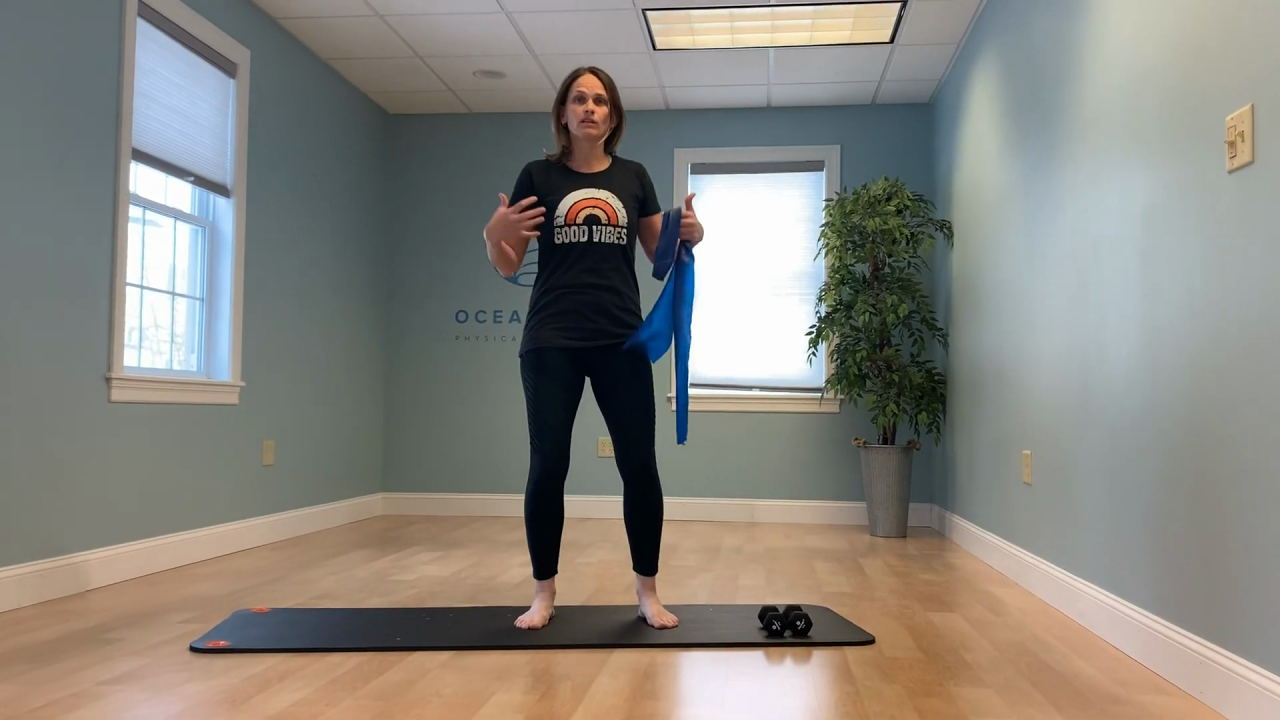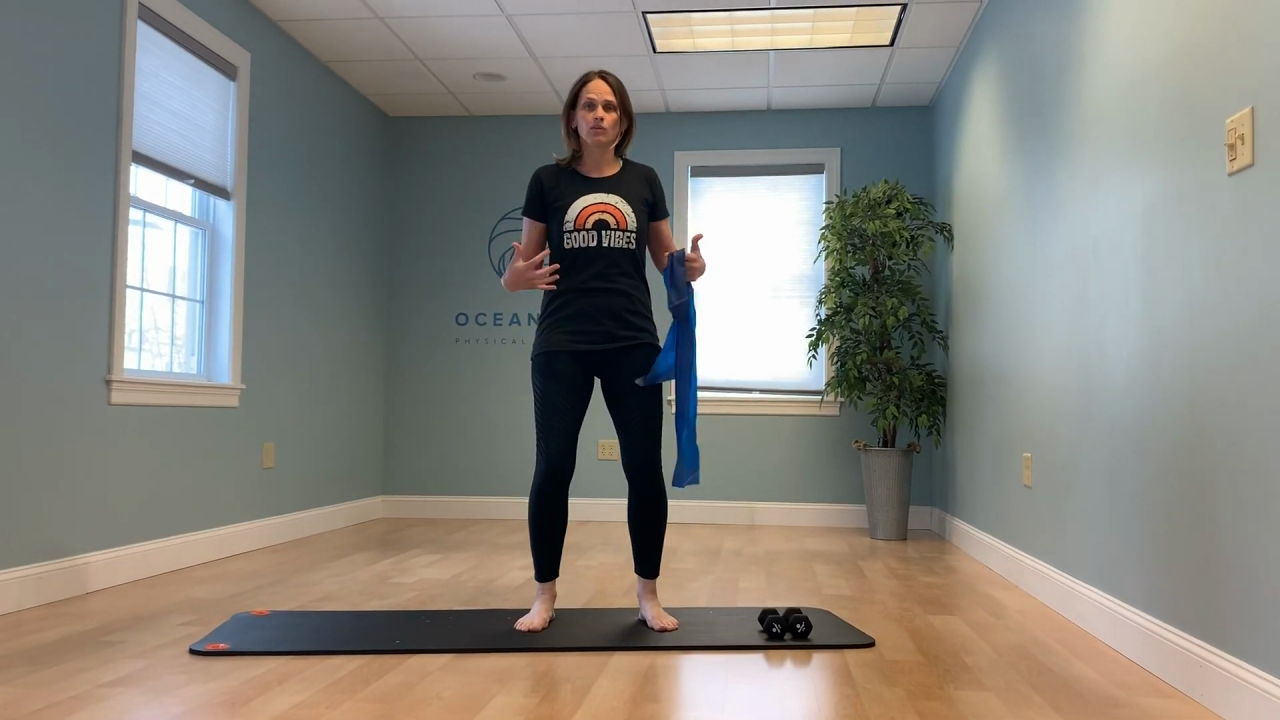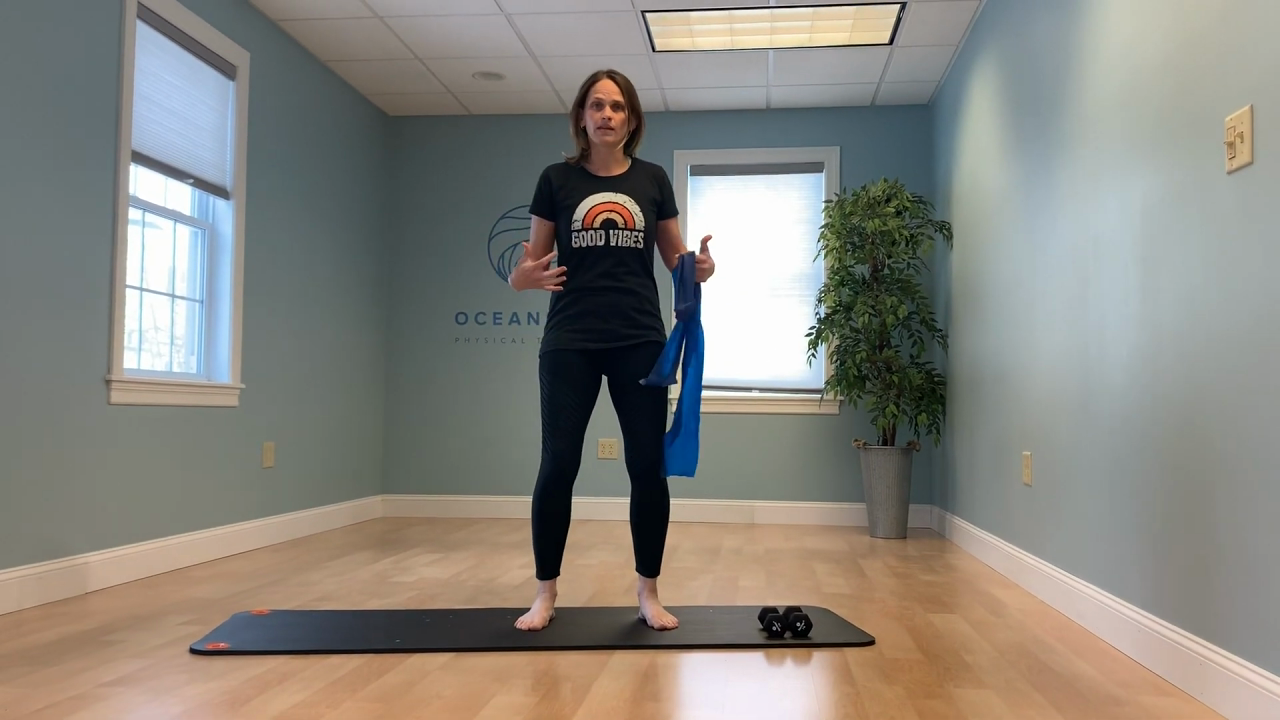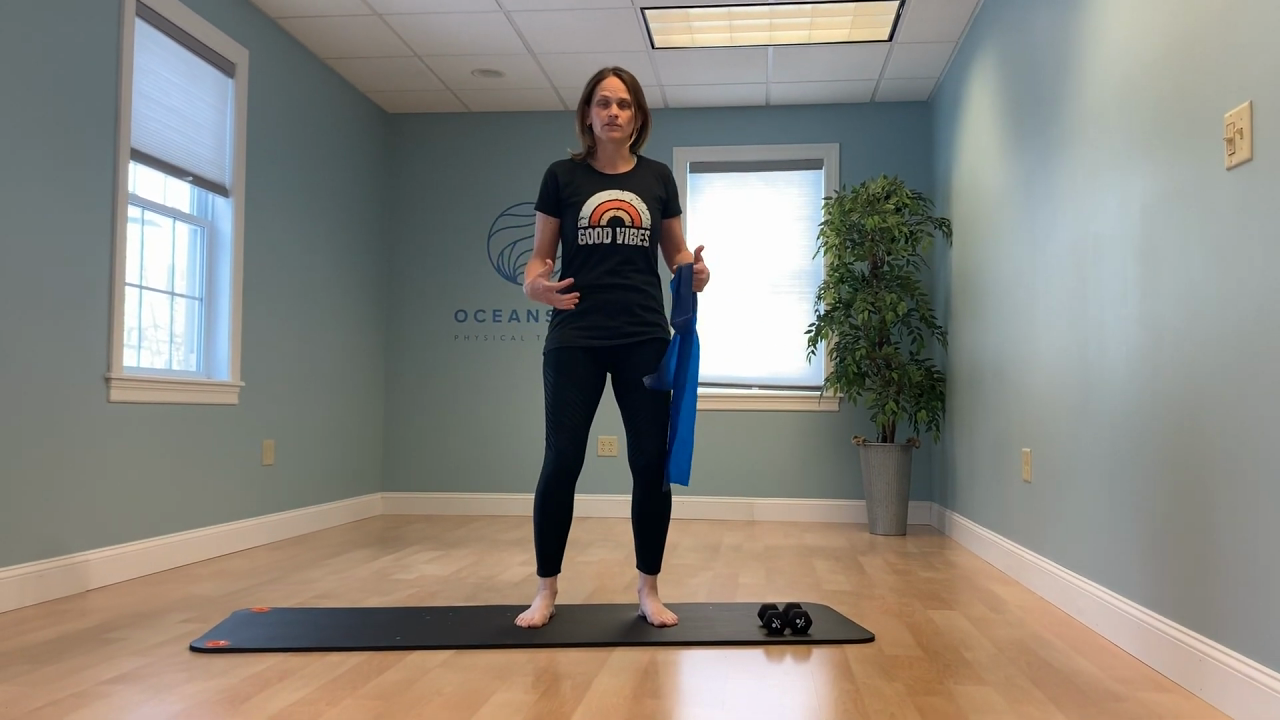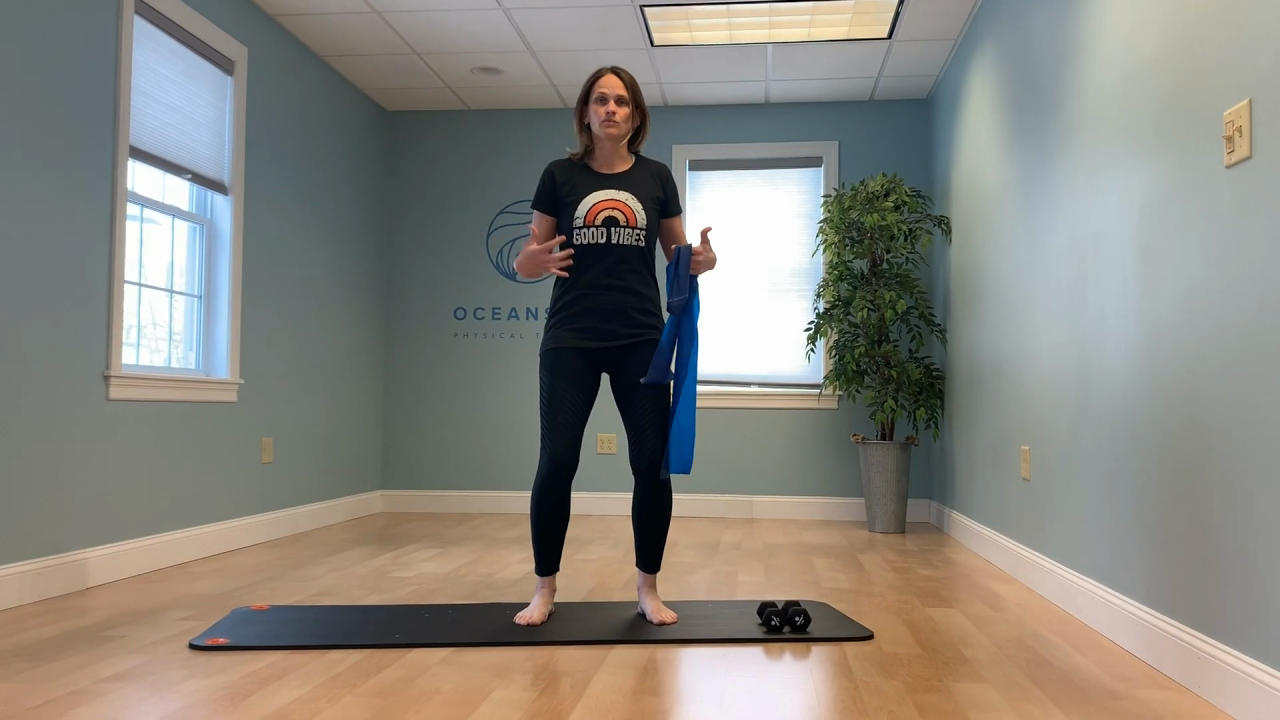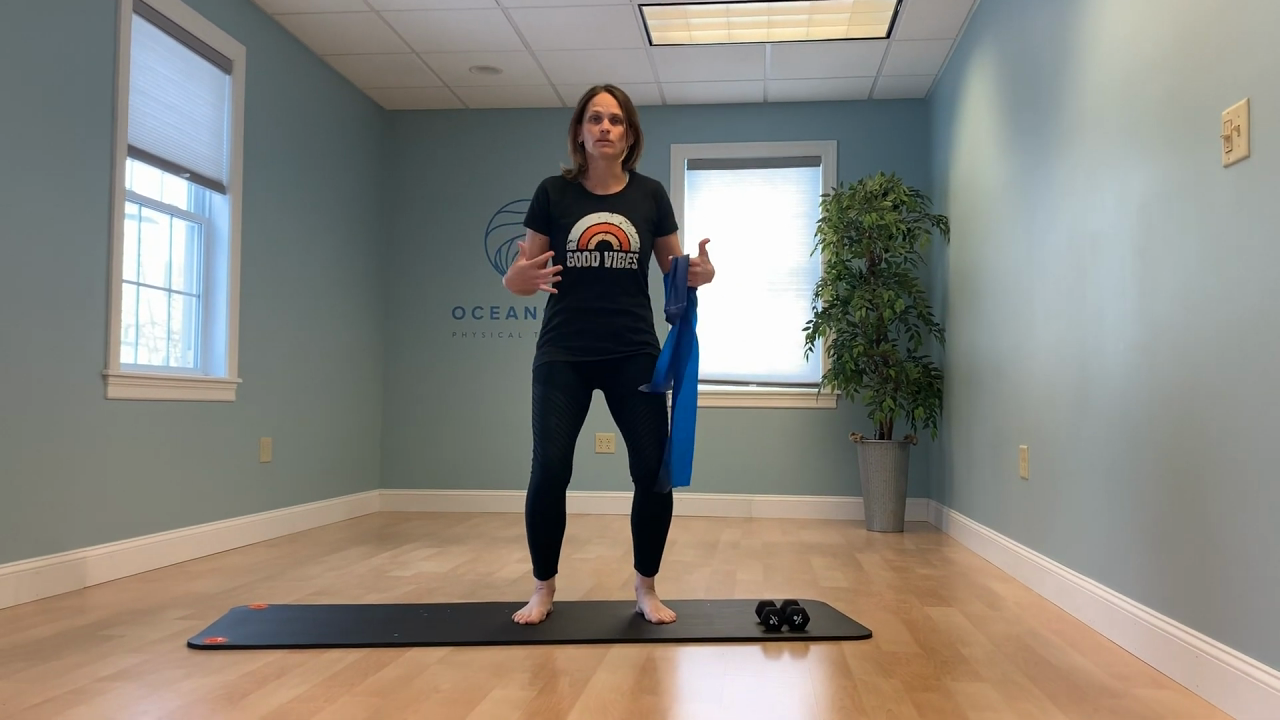
dt=0.3s
person 1, frame 1
left shoulder: (634, 177)
right shoulder: (538, 176)
left elbow: (660, 253)
right elbow: (508, 260)
left wrist: (687, 236)
right wrist: (495, 235)
left hip: (621, 339)
right hip: (551, 340)
left knee: (639, 464)
right knee: (548, 466)
left ankle: (648, 592)
right ankle: (543, 593)
person 1, frame 2
left shoulder: (644, 181)
right shoulder: (548, 181)
left elbow: (664, 256)
right elbow: (526, 260)
left wrist: (689, 265)
right wrist: (518, 275)
left hip: (633, 343)
right hip: (562, 344)
left knee: (645, 468)
right knee: (553, 467)
left ankle: (648, 595)
right ankle: (544, 596)
person 1, frame 3
left shoulder: (653, 180)
right shoulder: (556, 179)
left elbow: (673, 254)
right elbow: (535, 255)
left wrist: (698, 265)
right wrist: (523, 274)
left hip: (640, 341)
right hip: (570, 341)
left knee: (649, 465)
right knee: (558, 464)
left ankle: (648, 593)
right ankle: (545, 594)
person 1, frame 4
left shoulder: (658, 177)
right shoulder: (562, 176)
left elbow: (676, 252)
right elbow: (541, 255)
left wrist: (696, 271)
right wrist: (535, 285)
left hip: (644, 339)
right hip: (574, 339)
left knee: (651, 463)
right knee: (562, 461)
left ankle: (648, 591)
right ankle: (546, 591)
person 1, frame 5
left shoulder: (656, 177)
right shoulder: (560, 175)
left elbow: (677, 251)
right elbow: (532, 258)
left wrist: (703, 260)
right wrist: (528, 262)
left hip: (639, 339)
right hip: (570, 339)
left knee: (653, 463)
right knee: (556, 461)
left ankle: (648, 589)
right ankle: (544, 589)
person 1, frame 6
left shoulder: (650, 194)
right shoulder: (553, 193)
left elbow: (673, 267)
right elbow: (523, 277)
left wrist: (700, 273)
right wrist: (518, 278)
left hip: (634, 353)
right hip: (562, 354)
left knee: (654, 472)
right knee: (549, 470)
left ankle: (646, 589)
right ankle: (543, 589)
